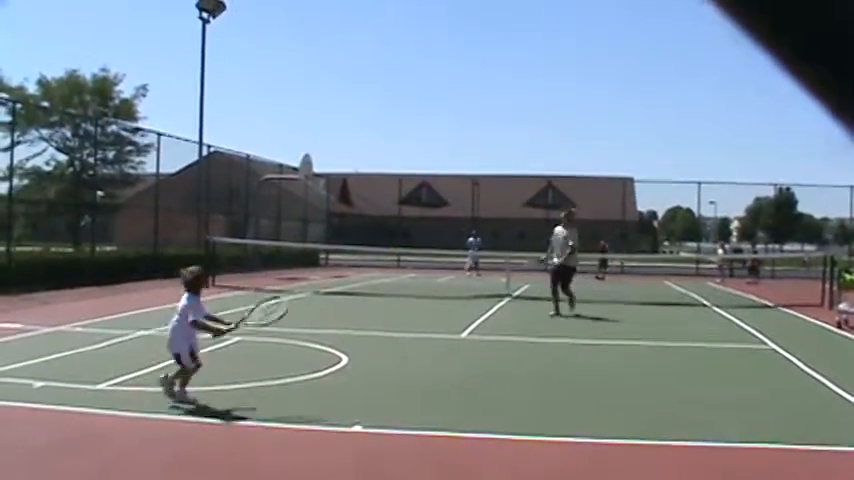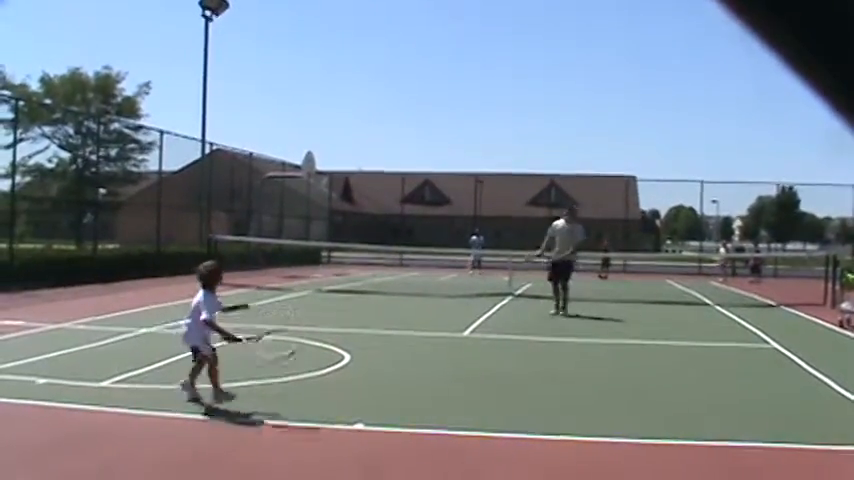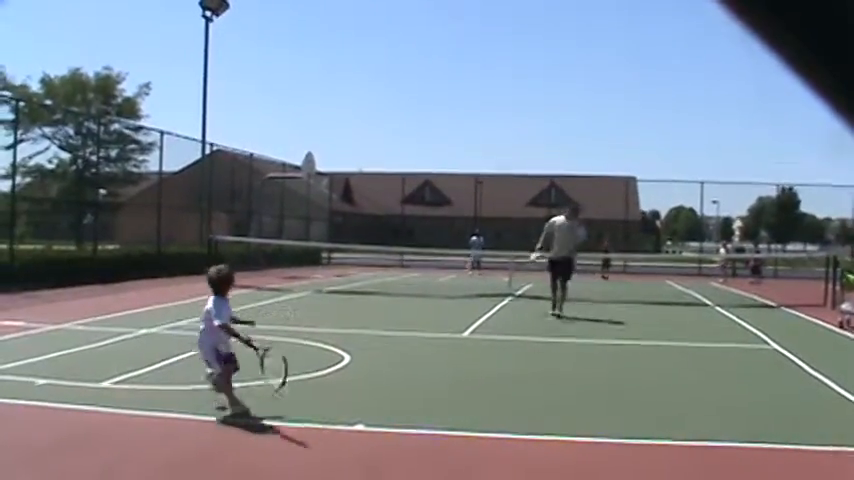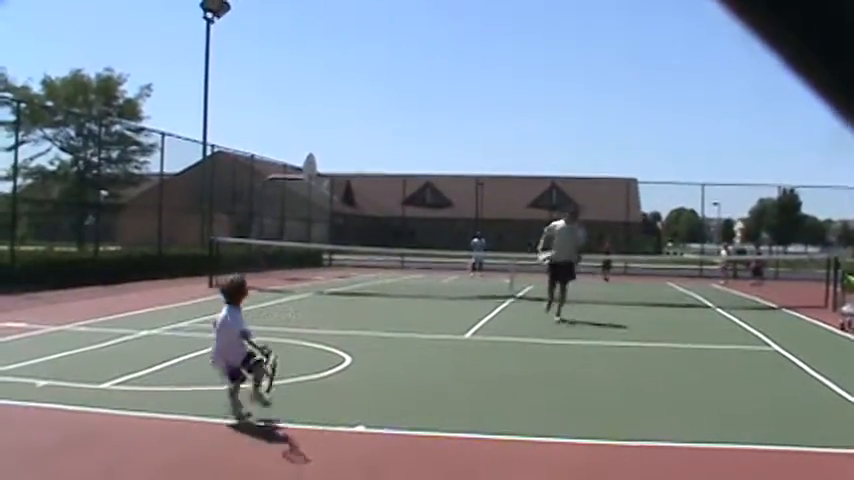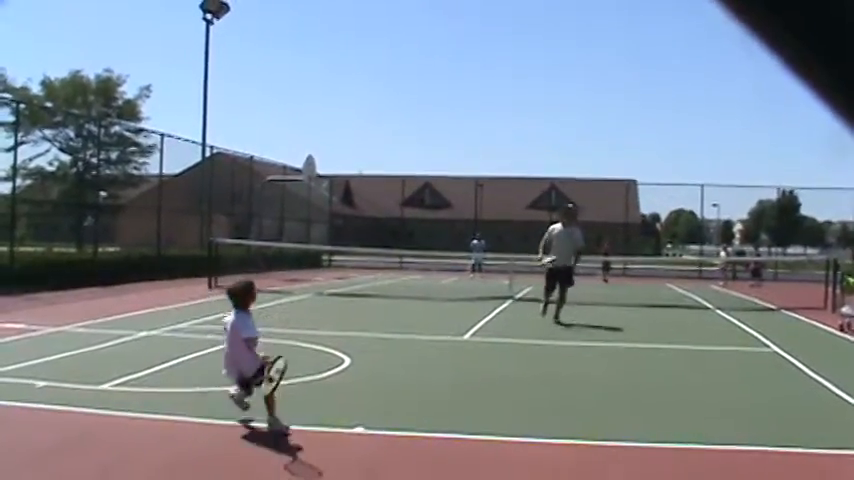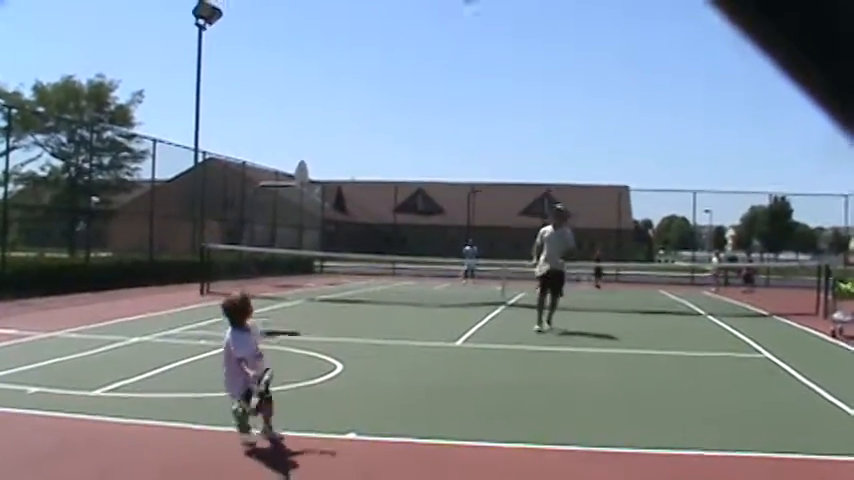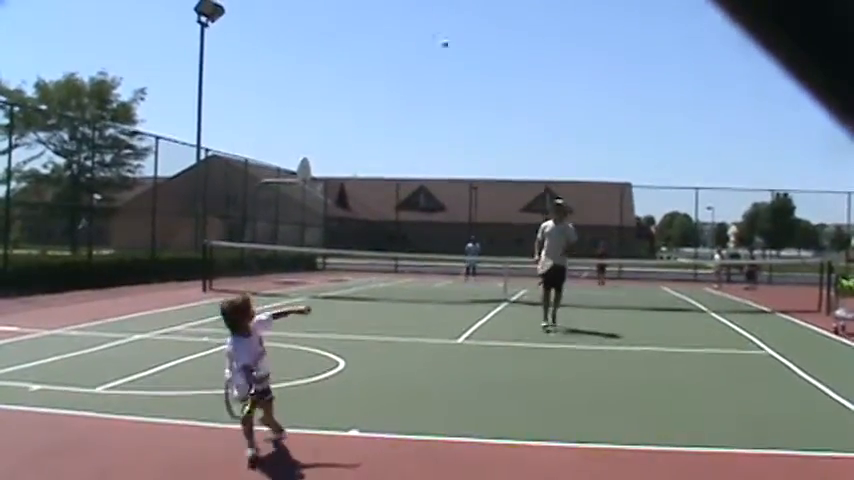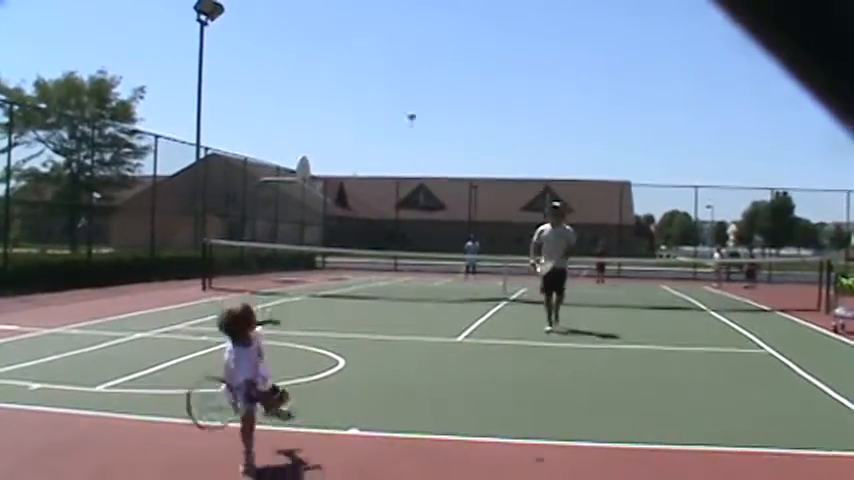
dt=0.1s
person 1, frame 1
left shoulder: (192, 298)
right shoulder: (191, 302)
left elbow: (205, 315)
right elbow: (195, 322)
left wrist: (223, 322)
right wrist: (217, 330)
left hip: (186, 339)
right hip: (180, 341)
left knee: (194, 366)
right knee: (192, 366)
left ankle: (181, 391)
right ankle: (168, 380)
person 1, frame 2
left shoulder: (209, 295)
right shoulder: (207, 298)
left elbow: (220, 307)
right elbow: (207, 320)
right wrist: (224, 333)
left hip: (200, 334)
right hip: (195, 335)
left knee: (201, 362)
right knee: (213, 359)
left ankle: (190, 387)
right ankle: (217, 391)
person 1, frame 3
left shoulder: (220, 301)
right shoulder: (218, 305)
right elbow: (222, 325)
left wrist: (243, 322)
right wrist: (243, 338)
left hip: (220, 343)
right hip: (210, 346)
left knee: (231, 368)
right knee: (228, 369)
left ankle: (214, 375)
right ankle: (234, 403)
person 1, frame 4
left shoulder: (232, 310)
right shoulder: (232, 314)
left elbow: (216, 325)
right elbow: (243, 334)
right wrist: (257, 347)
left hip: (239, 351)
right hip: (226, 356)
left knee: (259, 367)
right knee: (236, 382)
left ankle: (256, 391)
right ankle: (235, 405)
person 1, frame 5
left shoulder: (234, 315)
right shoulder: (239, 319)
left elbow: (227, 325)
right elbow: (249, 341)
right wrist: (258, 356)
left hip: (253, 361)
right hip: (238, 364)
right knee: (245, 390)
left ankle: (273, 419)
right ankle: (236, 392)
person 1, frame 6
left shoulder: (249, 328)
right shoulder: (236, 338)
left elbow: (258, 336)
right elbow: (241, 361)
right wrist: (250, 375)
left hip: (256, 375)
right hip: (240, 380)
left knee: (267, 403)
right knee: (251, 409)
left ankle: (268, 429)
right ankle: (238, 411)
person 1, frame 7
left shoulder: (255, 324)
right shoulder: (236, 346)
left elbow: (272, 316)
right elbow: (244, 368)
left wrist: (296, 309)
right wrist: (255, 379)
left hip: (260, 375)
right hip: (244, 379)
left knee: (267, 404)
right knee: (248, 412)
left ankle: (271, 424)
right ankle: (251, 448)
person 1, frame 8
left shoulder: (251, 336)
right shoulder: (238, 355)
right elbow: (248, 382)
left hip: (261, 382)
right hip: (241, 388)
left knee: (281, 398)
right knee: (248, 417)
left ankle: (272, 409)
right ankle: (247, 457)
person 2, frame 1
left shoulder: (572, 232)
right shoulder: (557, 229)
left elbow: (572, 249)
right elbow: (552, 244)
left wrist: (562, 260)
right wrist: (547, 256)
left hip: (568, 264)
right hip: (556, 262)
left knee: (564, 288)
right knee: (553, 286)
left ankle: (571, 297)
right ankle: (556, 309)
person 2, frame 2
left shoulder: (577, 227)
right shoulder: (556, 224)
left elbow: (578, 243)
right elbow: (549, 237)
left wrist: (569, 253)
right wrist: (541, 250)
left hip: (568, 259)
right hip: (556, 258)
left knee: (564, 283)
right knee: (554, 282)
left ankle: (564, 305)
right ankle: (557, 307)
person 2, frame 3
left shoulder: (577, 225)
right shoulder: (555, 221)
left elbow: (580, 241)
right elbow: (546, 232)
left wrist: (573, 251)
right wrist: (540, 244)
left hip: (567, 257)
right hip: (554, 256)
left knee: (563, 282)
right knee: (553, 281)
left ankle: (559, 308)
right ankle: (554, 304)
person 2, frame 4
left shoulder: (577, 229)
right shoulder: (555, 225)
left elbow: (580, 244)
right elbow: (546, 236)
left wrist: (577, 256)
right wrist: (541, 247)
left hip: (568, 261)
right hip: (554, 259)
left knee: (563, 286)
right knee: (551, 284)
left ankle: (558, 313)
right ankle: (550, 299)
person 2, frame 5
left shoulder: (576, 232)
right shoulder: (553, 228)
left elbow: (579, 248)
right elbow: (544, 242)
left wrist: (576, 259)
right wrist: (541, 253)
left hip: (567, 265)
right hip: (552, 263)
left knee: (562, 290)
right knee: (548, 289)
left ankle: (556, 316)
right ankle: (545, 301)
person 2, frame 6
left shoulder: (567, 233)
right shoulder: (544, 231)
left elbow: (570, 249)
right elbow: (537, 245)
left wrist: (563, 257)
right wrist: (535, 258)
left hip: (558, 268)
right hip: (544, 267)
left knee: (554, 296)
right knee: (542, 294)
left ankle: (549, 320)
right ankle: (539, 322)
person 2, frame 7
left shoulder: (568, 228)
right shoulder: (545, 226)
left elbow: (572, 244)
right elbow: (539, 241)
left wrist: (566, 251)
right wrist: (537, 254)
left hip: (560, 263)
right hip: (547, 263)
left knee: (558, 291)
right knee: (546, 290)
left ankle: (553, 315)
right ankle: (545, 319)
person 2, frame 8
left shoulder: (567, 230)
right shoulder: (542, 229)
left elbow: (572, 246)
right elbow: (534, 244)
left wrist: (566, 254)
right wrist: (532, 257)
left hip: (560, 266)
right hip: (545, 266)
left knee: (560, 293)
right knee: (548, 294)
left ankle: (556, 312)
right ankle: (549, 322)
